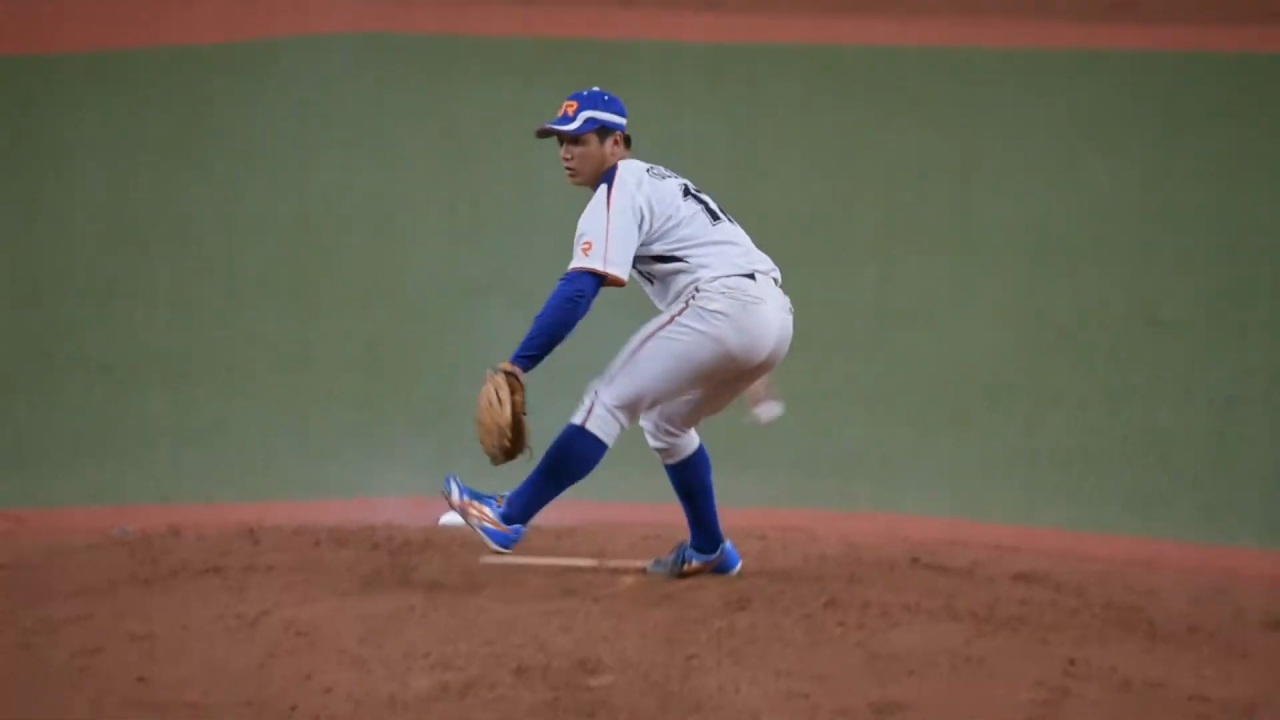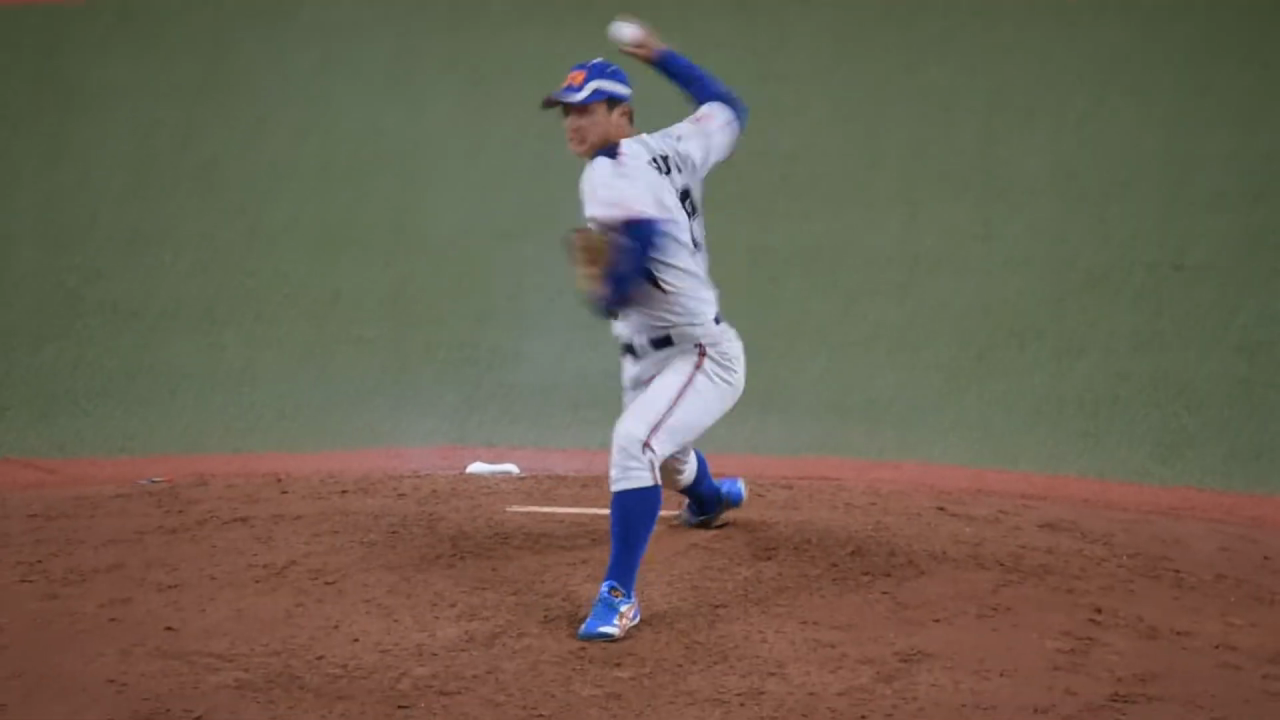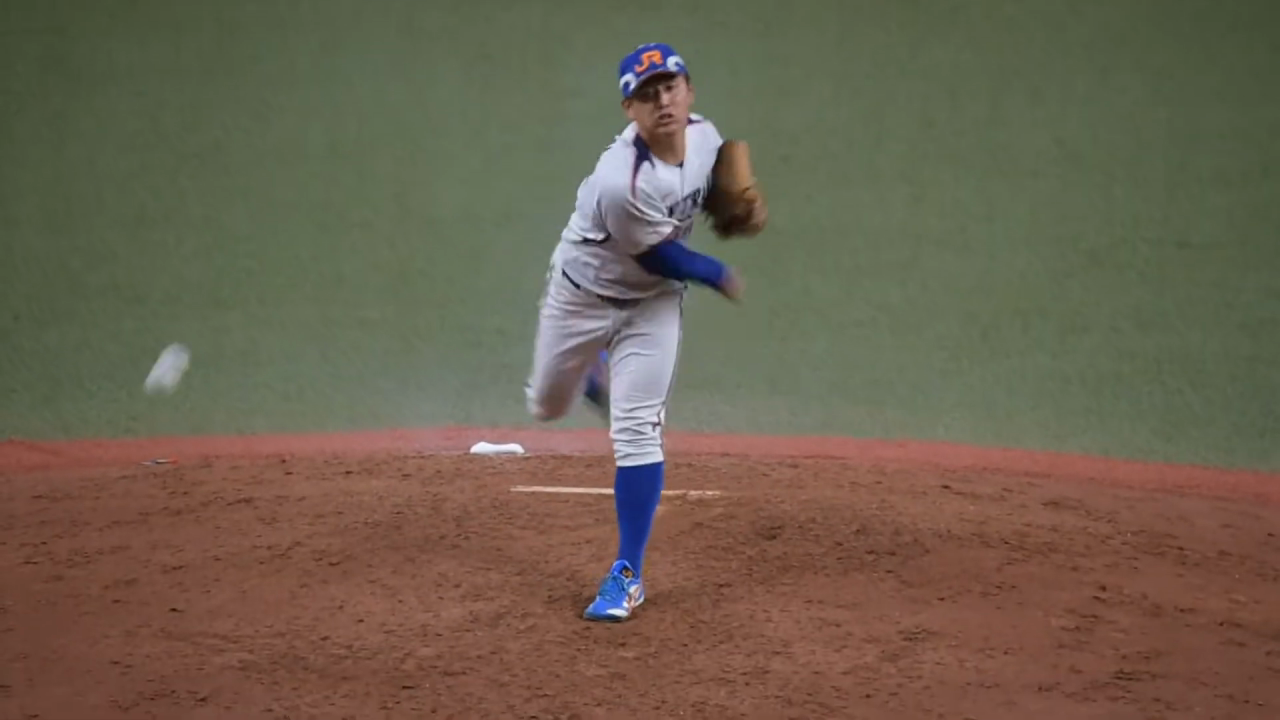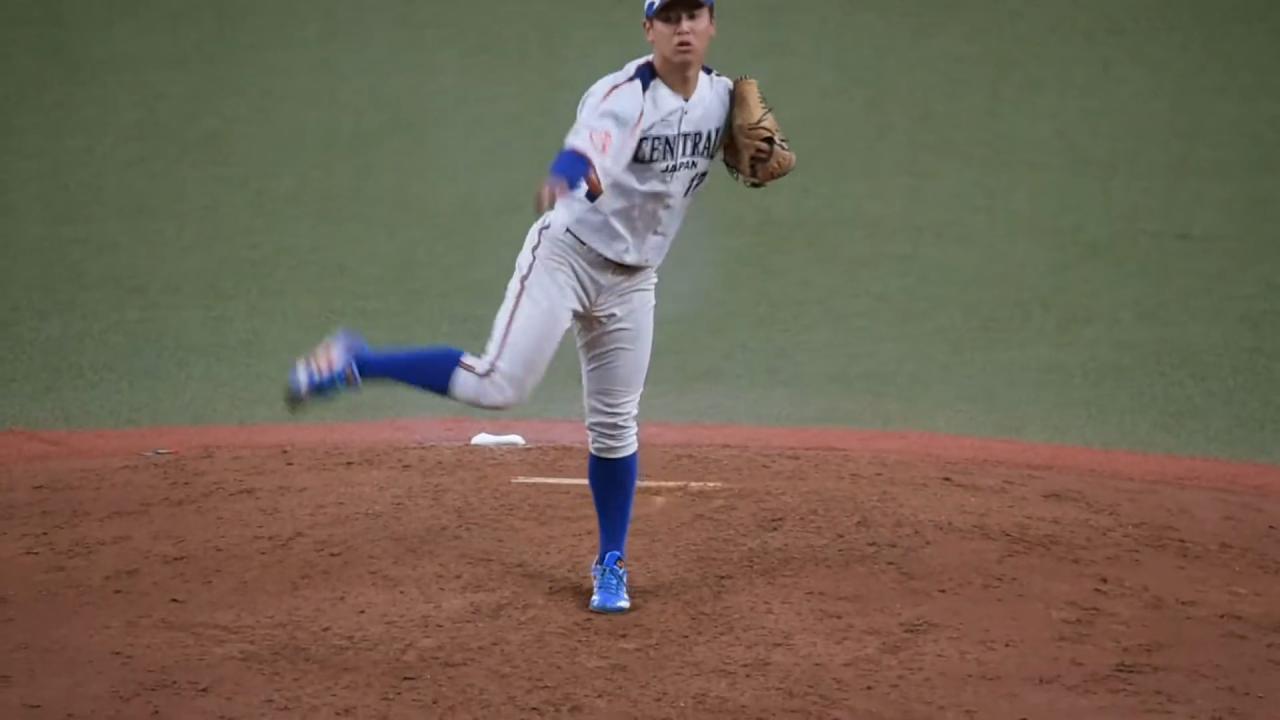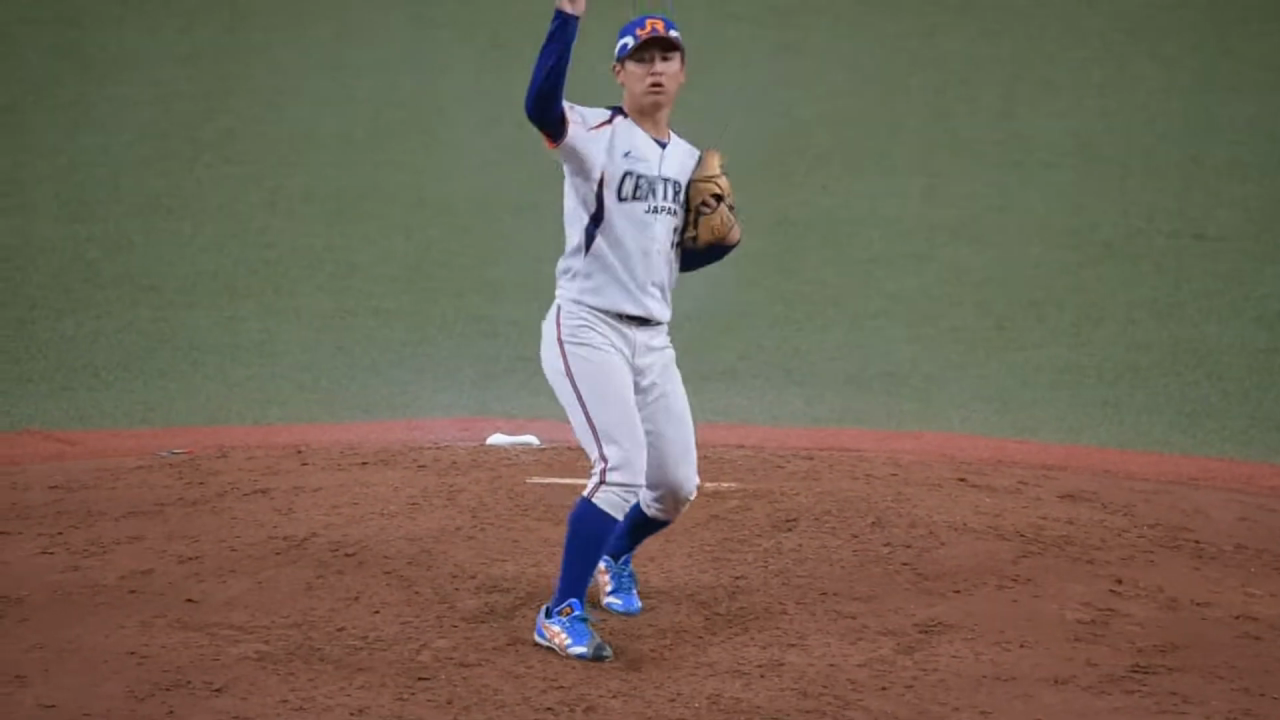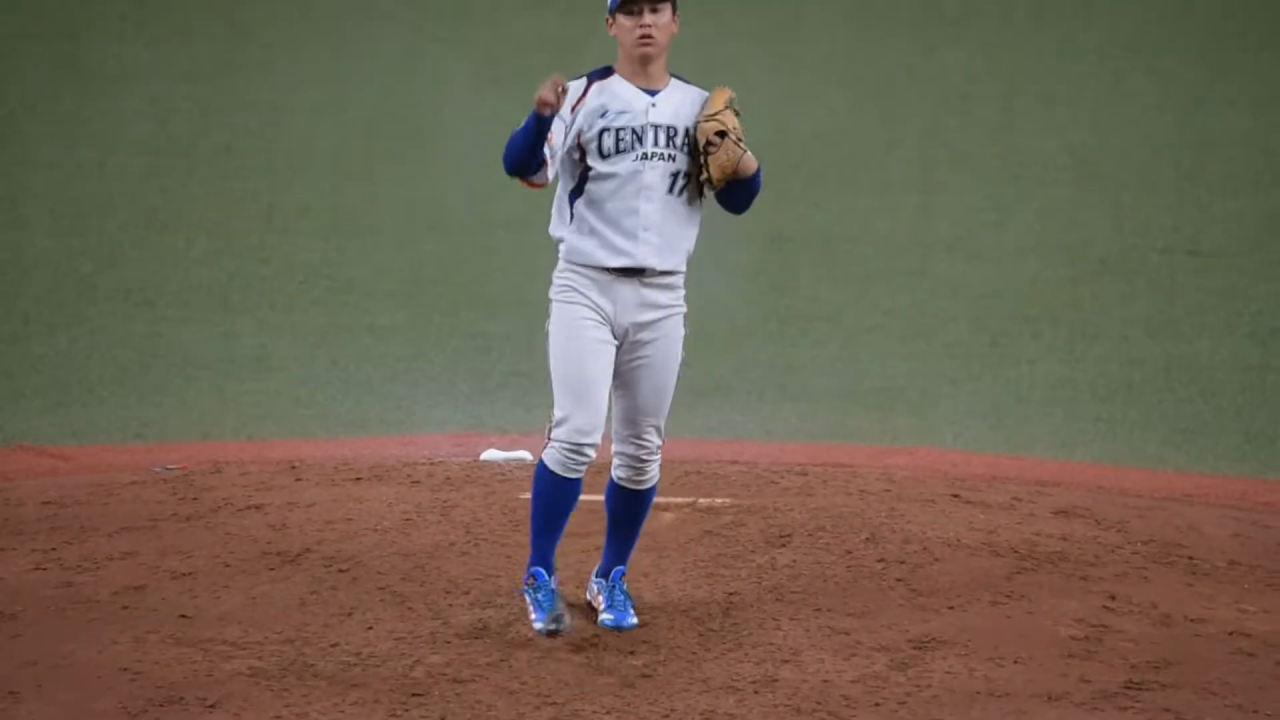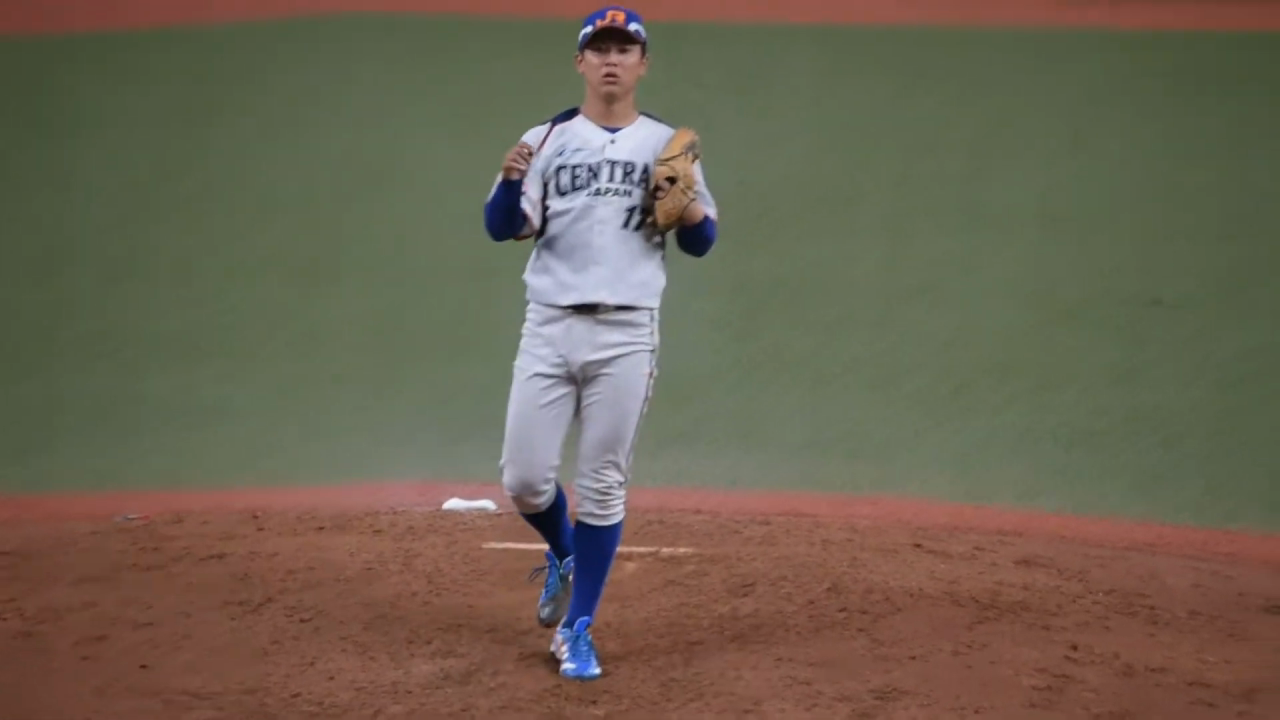
dt=0.3s
person 1, frame 1
left shoulder: (615, 196)
right shoulder: (657, 182)
left elbow: (579, 289)
left wrist: (519, 363)
left hip: (727, 311)
right hip: (771, 315)
left knee: (606, 405)
right knee: (666, 423)
left ankle: (506, 516)
right ankle: (709, 550)
person 1, frame 2
left shoulder: (612, 175)
right shoulder: (667, 150)
left elbow: (649, 236)
right elbow: (730, 113)
left wrist: (610, 293)
right wrist: (660, 56)
left hip: (699, 355)
right hip: (656, 356)
left knee: (632, 448)
right knee: (662, 440)
left ankle: (620, 594)
right ankle: (716, 495)
person 1, frame 3
left shoulder: (703, 137)
right shoulder: (619, 180)
right elbow: (659, 252)
right wrist: (720, 279)
left hip: (651, 304)
right hip: (582, 294)
left knee: (636, 428)
right knee: (548, 405)
left ankle: (626, 574)
right ankle: (593, 366)
person 1, frame 4
left shoulder: (721, 93)
right shoulder: (620, 95)
left elbow: (705, 148)
right elbow: (579, 154)
right wrist: (561, 183)
left hip: (632, 280)
right hip: (566, 257)
left knee: (614, 425)
right knee: (494, 385)
left ankle: (612, 562)
right ankle: (351, 360)
person 1, frame 5
left shoulder: (689, 160)
right shoulder: (597, 133)
right elbow: (541, 111)
left wrist: (722, 241)
left hip: (650, 341)
right hip: (587, 331)
left knee: (675, 488)
right knee: (618, 469)
left ankle: (612, 559)
right ankle: (561, 612)
person 1, frame 6
left shoulder: (701, 106)
right shoulder: (581, 99)
left elbow: (735, 200)
right elbow: (521, 164)
left wrist: (748, 168)
right wrist: (539, 112)
left hip: (661, 298)
right hip: (584, 290)
left knee: (642, 449)
right knee: (575, 434)
left ankle: (611, 576)
right ankle: (540, 577)
person 1, frame 7
left shoulder: (668, 144)
right shoulder: (548, 140)
left elbow: (702, 243)
right elbow: (501, 226)
left wrist: (692, 214)
right wrist: (510, 176)
left hip: (626, 334)
right hip: (549, 328)
left knee: (601, 485)
right knee: (524, 478)
left ankle: (577, 627)
right ankle: (561, 557)
